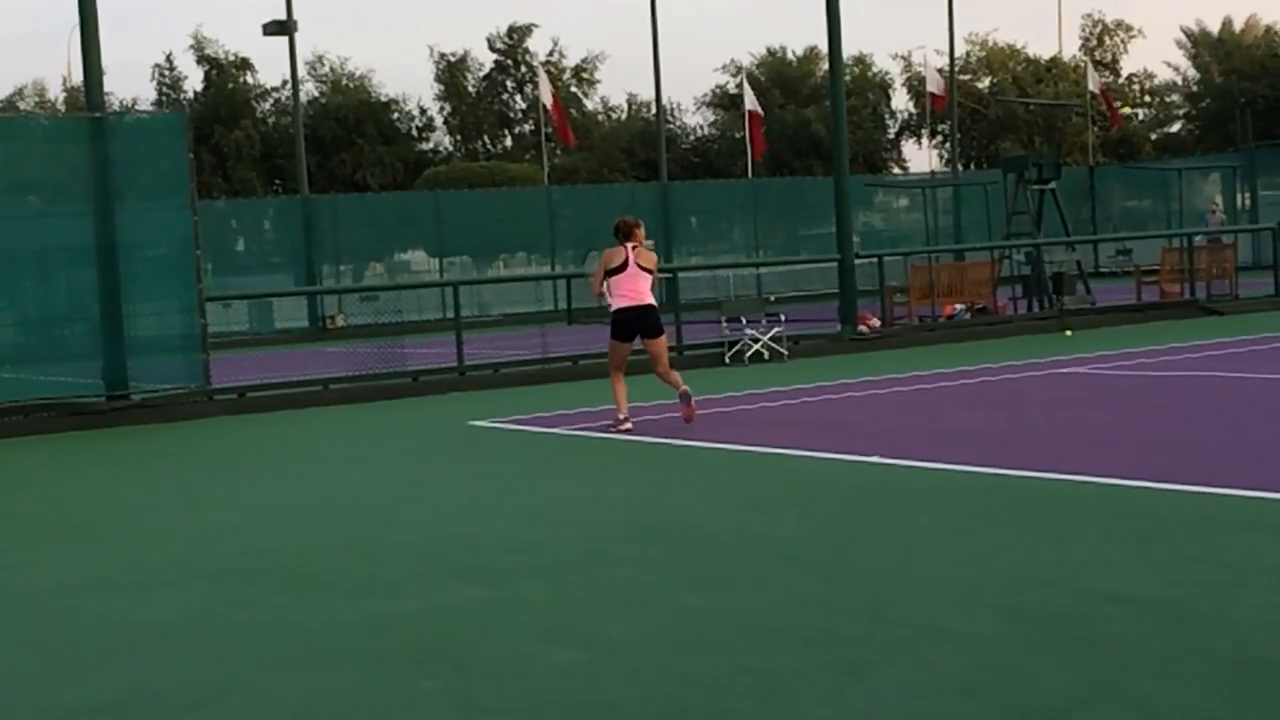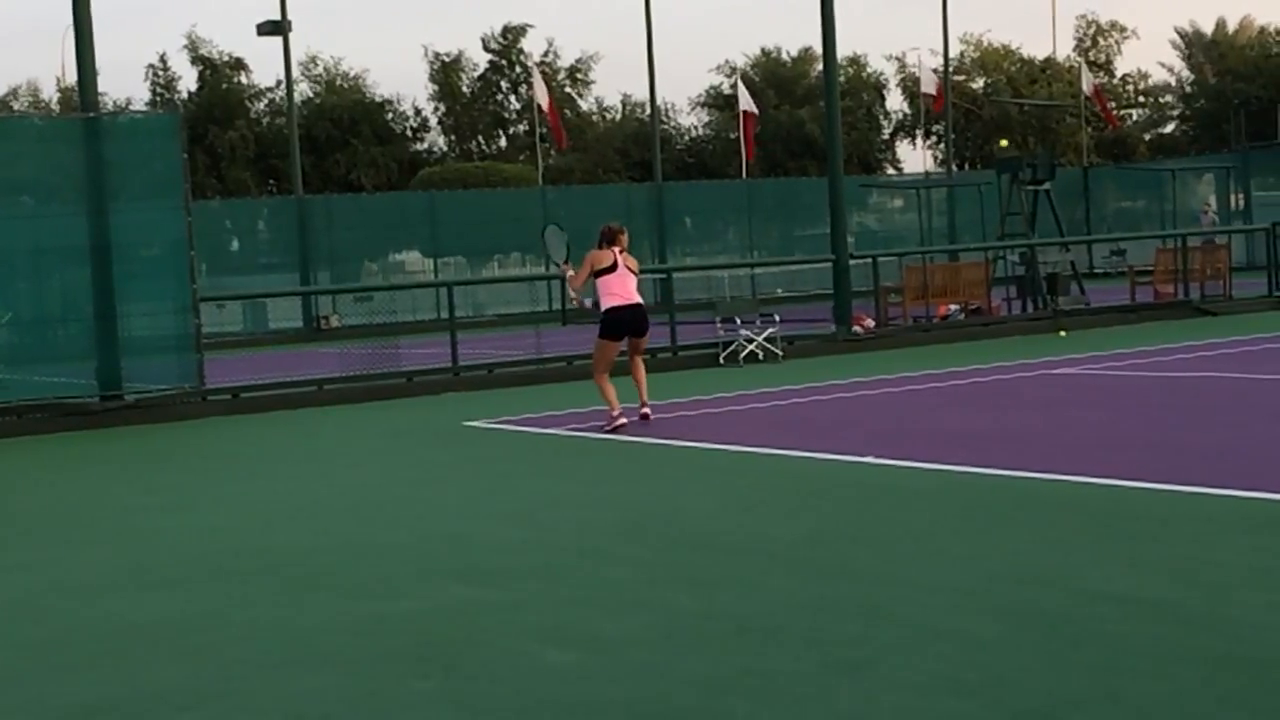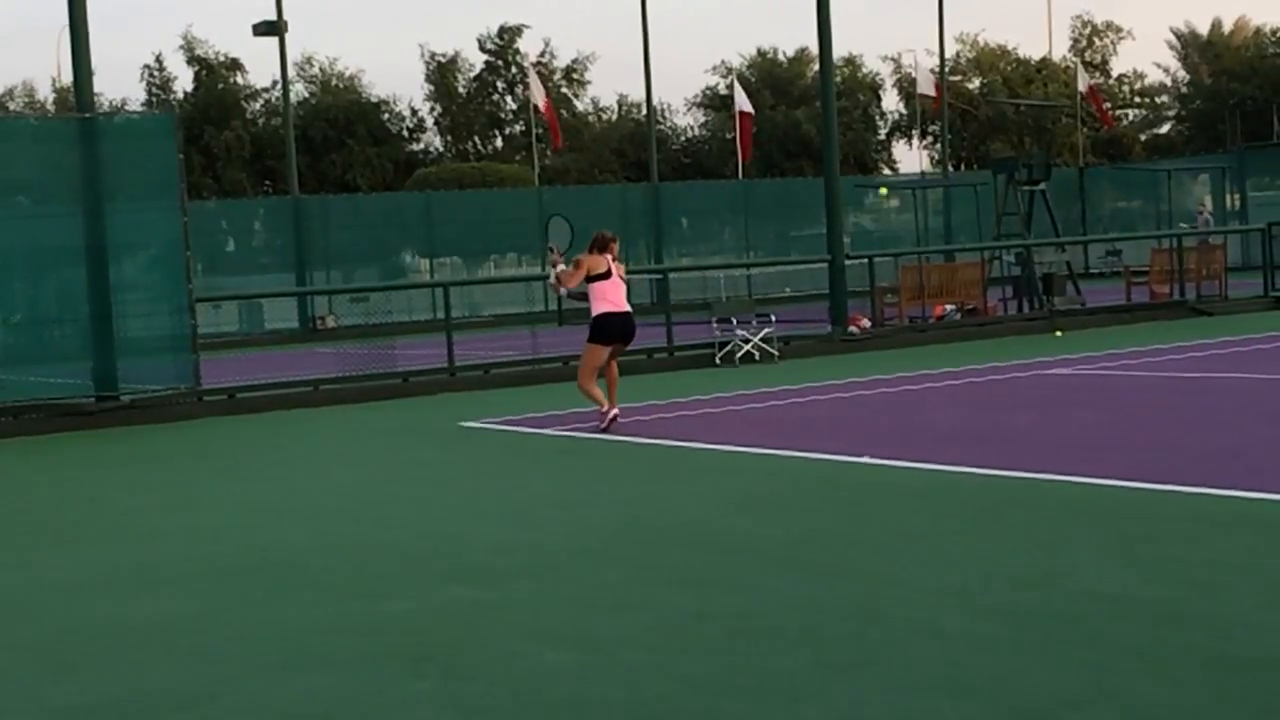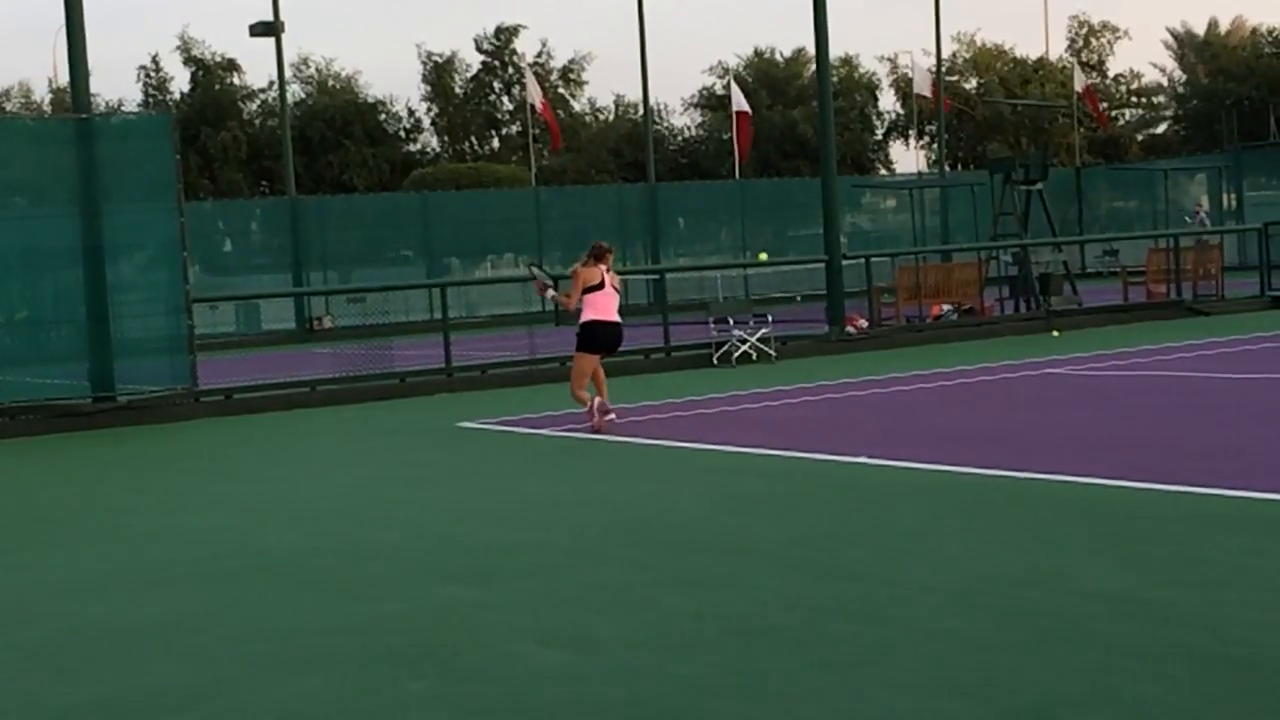
dt=0.5s
person 1, frame 1
left shoulder: (608, 255)
right shoulder: (651, 257)
left elbow: (596, 290)
left hip: (622, 316)
right hip: (648, 312)
left knee: (616, 372)
right knee: (662, 369)
left ankle: (623, 417)
right ankle: (682, 388)
person 1, frame 2
left shoulder: (595, 256)
right shoulder: (633, 262)
left elbow: (575, 286)
left wrist: (568, 272)
left hip: (614, 316)
right hip: (638, 312)
left knee: (600, 373)
right knee: (635, 357)
left ankle: (616, 413)
right ankle: (644, 403)
person 1, frame 3
left shoulder: (588, 260)
right shoulder: (620, 268)
left elbow: (570, 284)
left wrist: (559, 266)
right wrist: (563, 289)
left hip: (606, 322)
right hip: (627, 322)
left knee: (584, 381)
right knee: (608, 360)
left ankle: (606, 408)
right ankle: (613, 407)
person 1, frame 4
left shoulder: (583, 273)
right shoulder: (615, 278)
left elbow: (571, 305)
left wrist: (550, 293)
left hip: (593, 330)
right hip: (615, 331)
left knee: (577, 390)
right knee: (592, 362)
left ankle: (592, 403)
right ankle: (605, 408)
